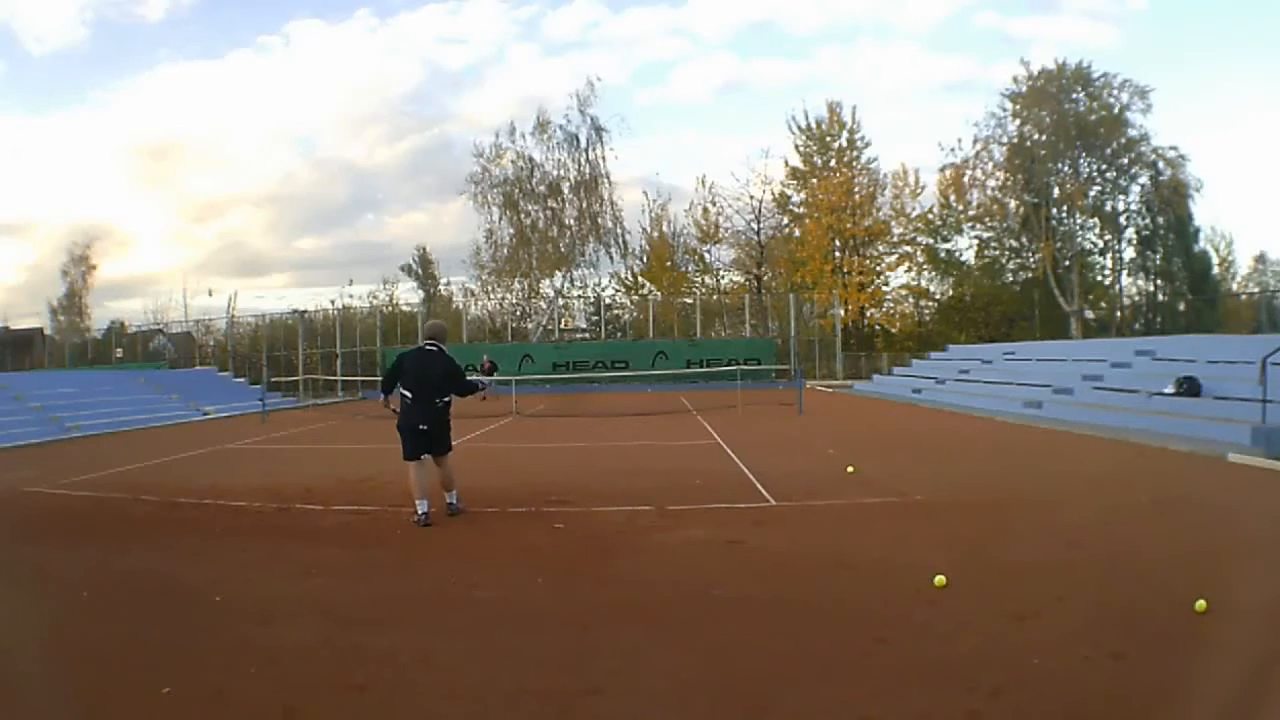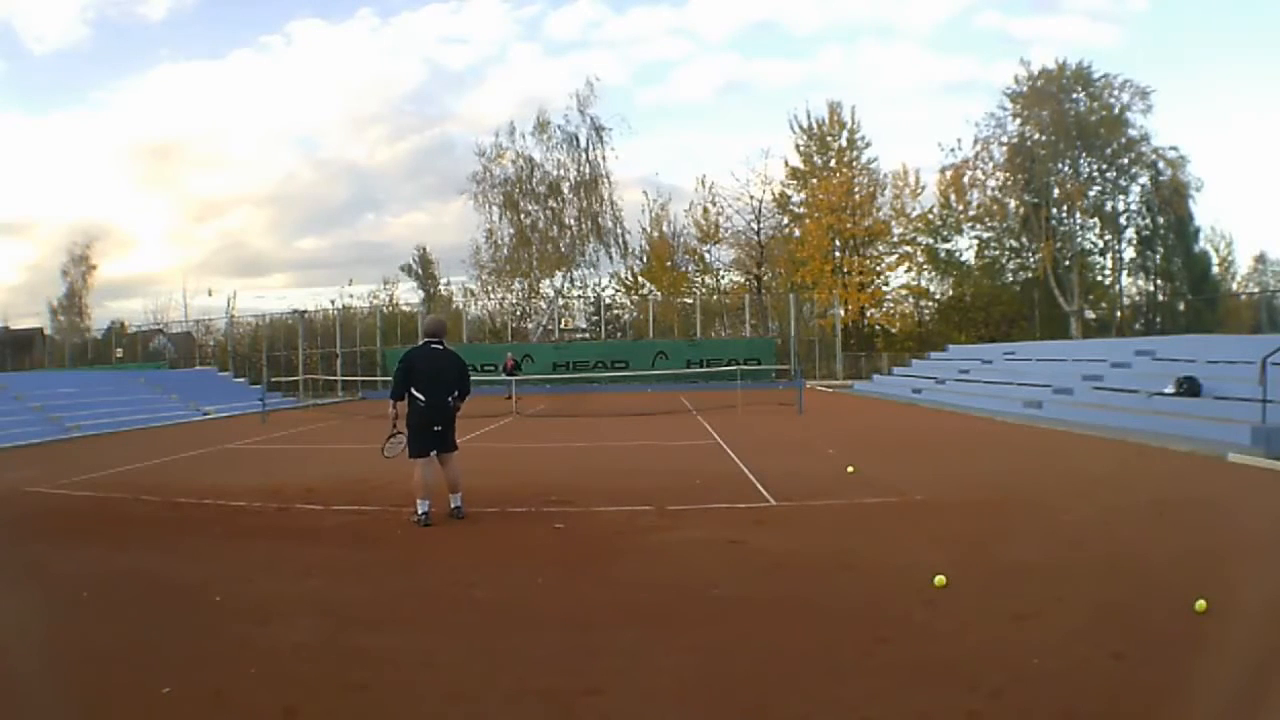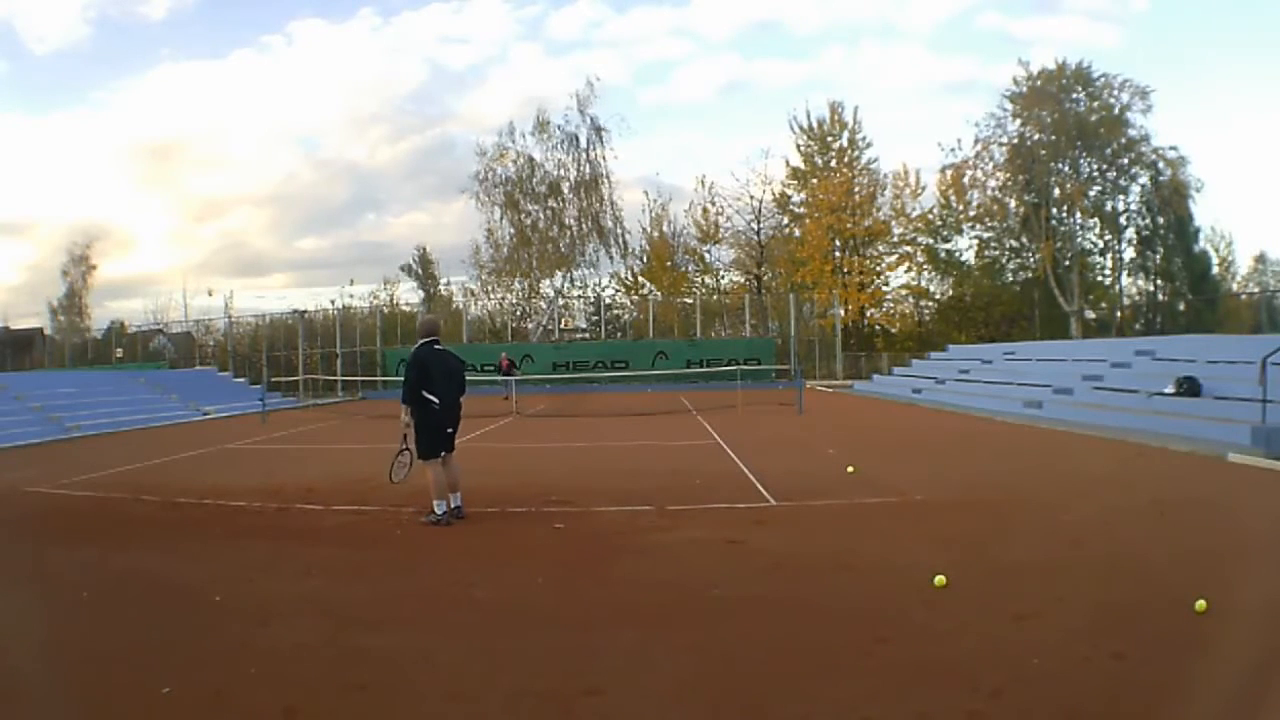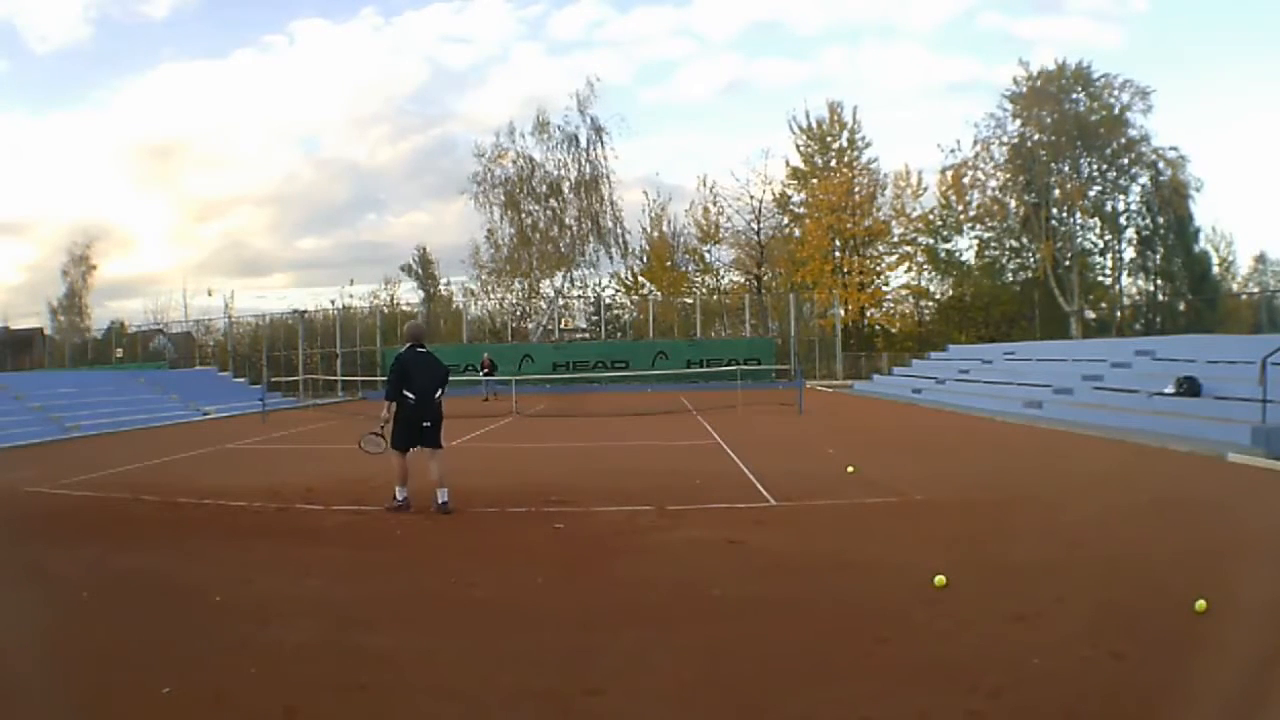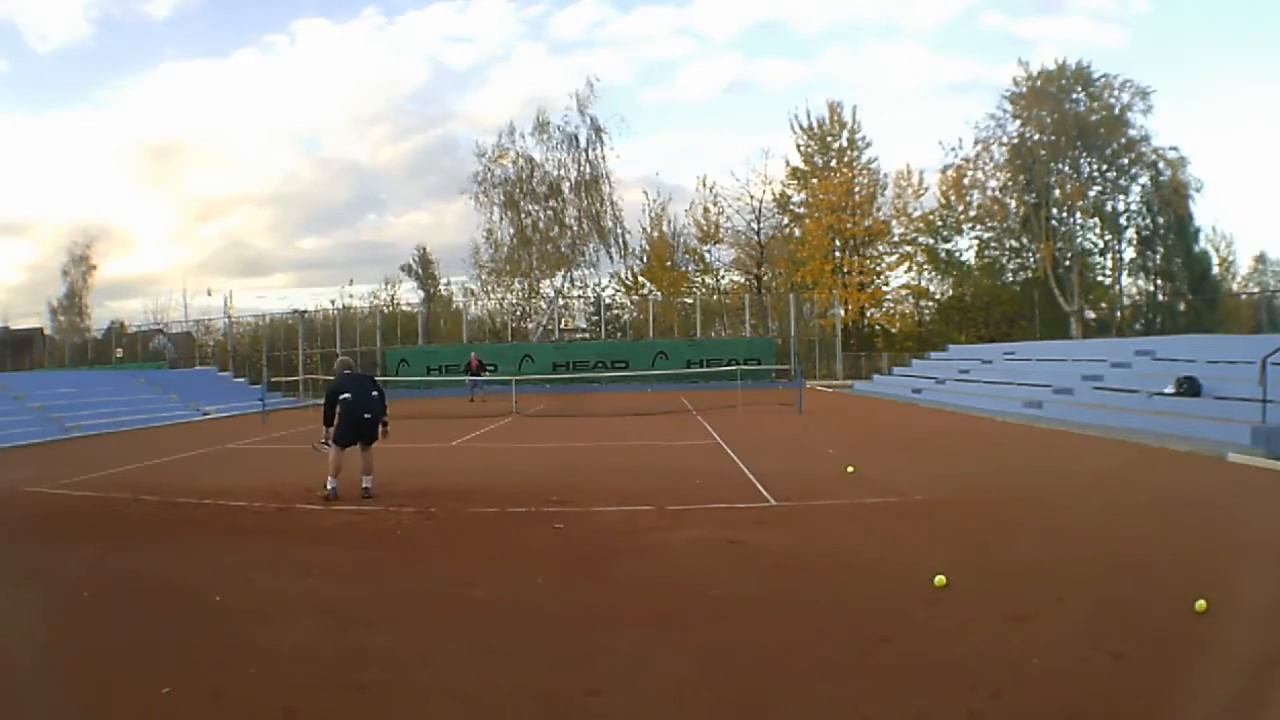
dt=1s
person 1, frame 1
left shoulder: (406, 357)
right shoulder: (448, 362)
left elbow: (389, 379)
right elbow: (462, 388)
left wrist: (385, 397)
right wrist: (479, 386)
left hip: (410, 419)
right hip: (437, 419)
left knee: (415, 464)
right knee: (442, 460)
left ankle: (422, 512)
right ankle: (452, 503)
person 1, frame 2
left shoulder: (412, 355)
right shoulder: (454, 359)
left elbow: (399, 383)
right elbow: (464, 387)
left wrist: (393, 406)
right wrist: (455, 405)
left hip: (420, 416)
right hip: (445, 415)
left knee: (421, 463)
right knee: (448, 460)
left ankle: (423, 512)
right ankle: (457, 506)
person 1, frame 3
left shoulder: (418, 356)
right shoulder: (452, 358)
left elbow: (410, 387)
right elbow: (461, 387)
left wrist: (405, 412)
left hip: (428, 416)
right hip: (451, 414)
left knee: (431, 463)
right knee: (448, 459)
left ankle: (440, 512)
right ankle: (456, 506)
person 1, frame 4
left shoulder: (402, 359)
right shoulder: (435, 360)
left elbow: (393, 386)
right elbow: (442, 383)
left wrist: (387, 410)
left hip: (408, 413)
right hip: (433, 413)
left knee: (399, 454)
right knee: (433, 456)
left ankle: (401, 498)
right ankle: (442, 500)
person 1, frame 5
left shoulder: (336, 384)
right shoulder: (368, 379)
left elbow: (329, 408)
right elbow: (382, 400)
left wrist: (327, 430)
right wrist: (384, 423)
left hip: (350, 411)
right hip: (372, 412)
left knee: (337, 448)
right knee: (367, 448)
left ankle: (331, 488)
right ankle: (367, 487)
